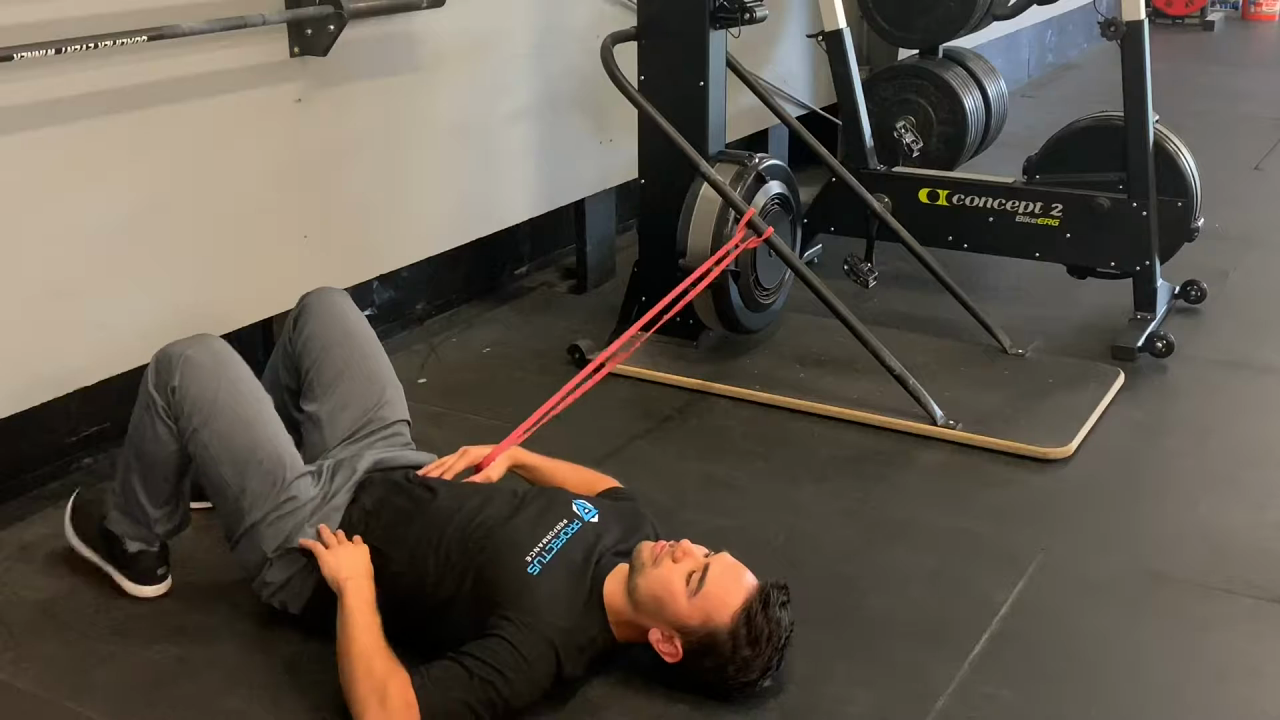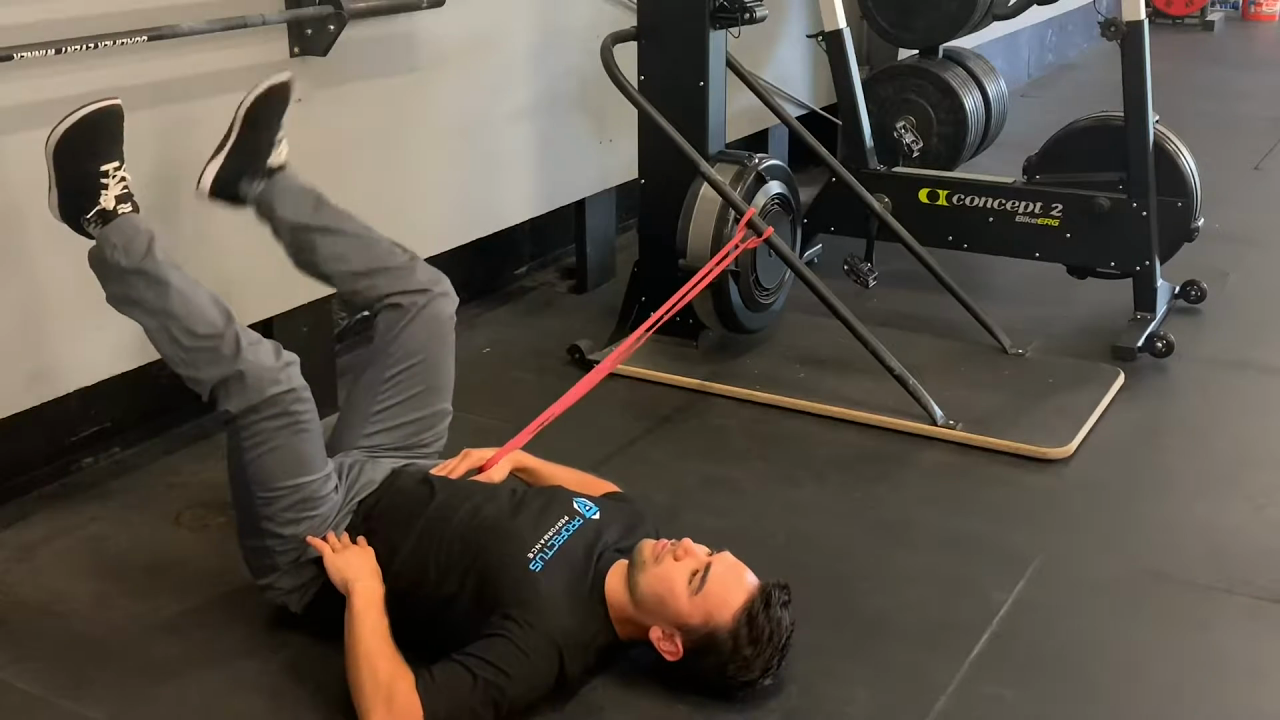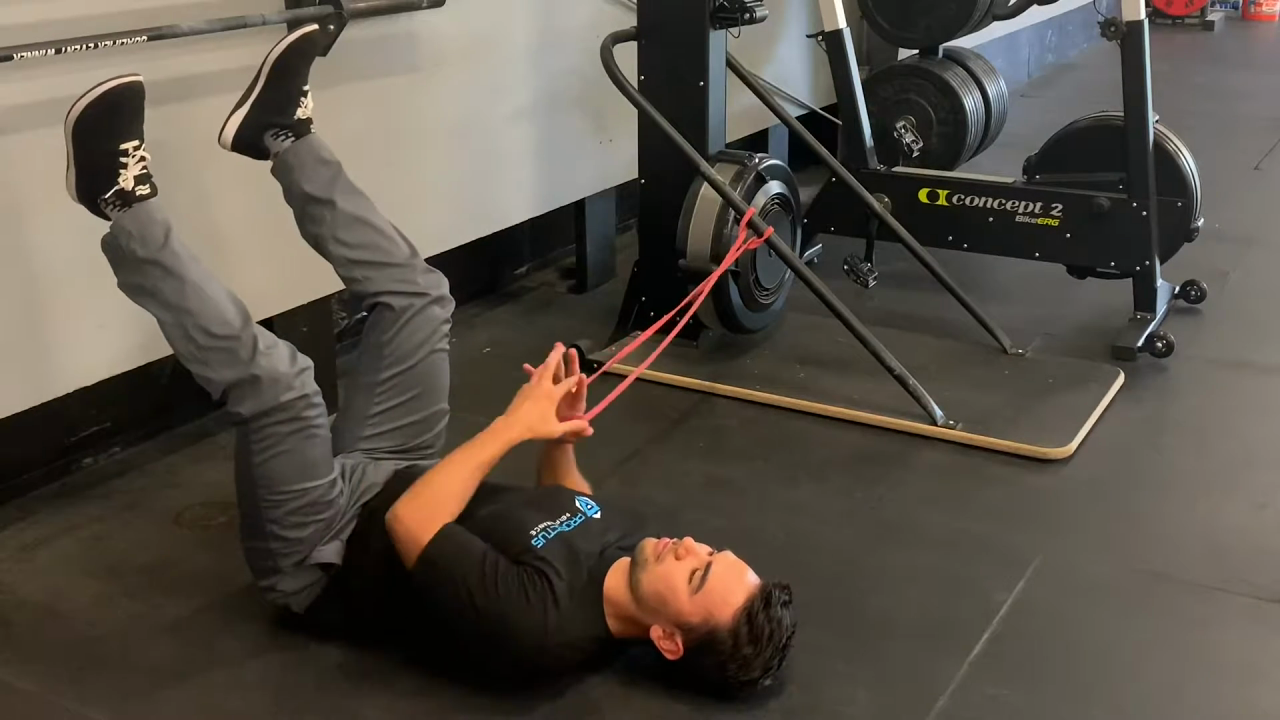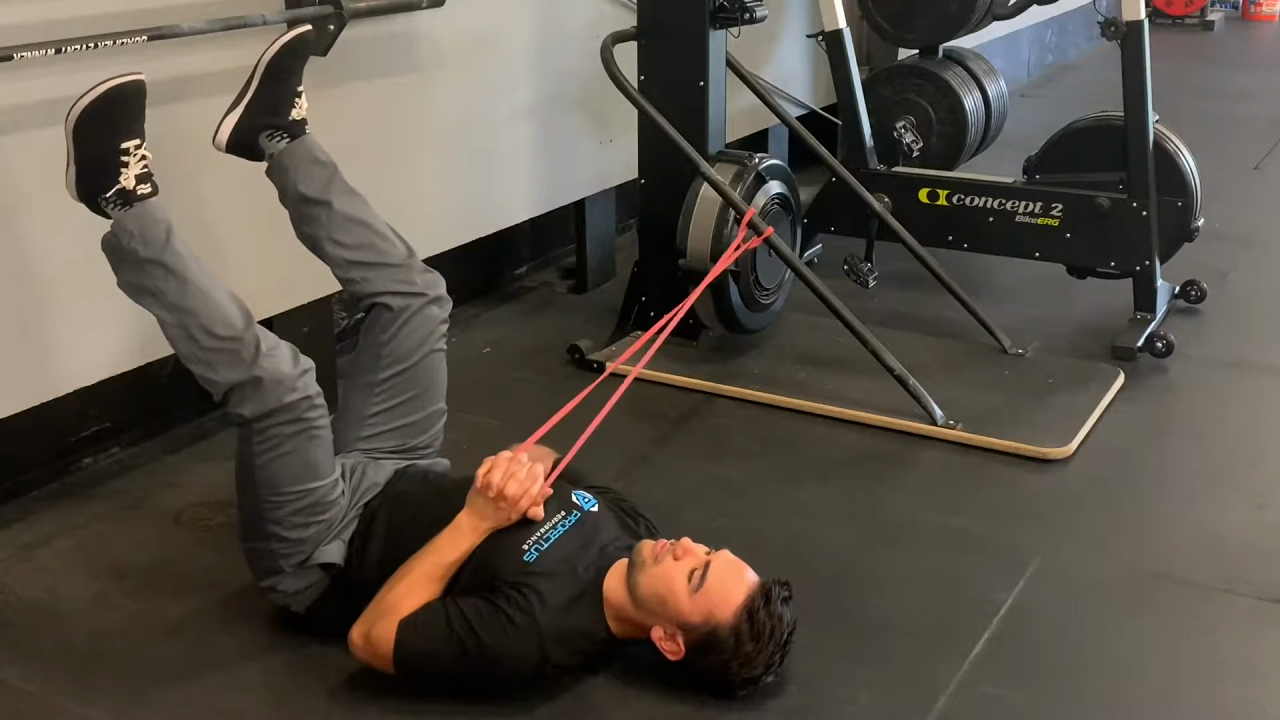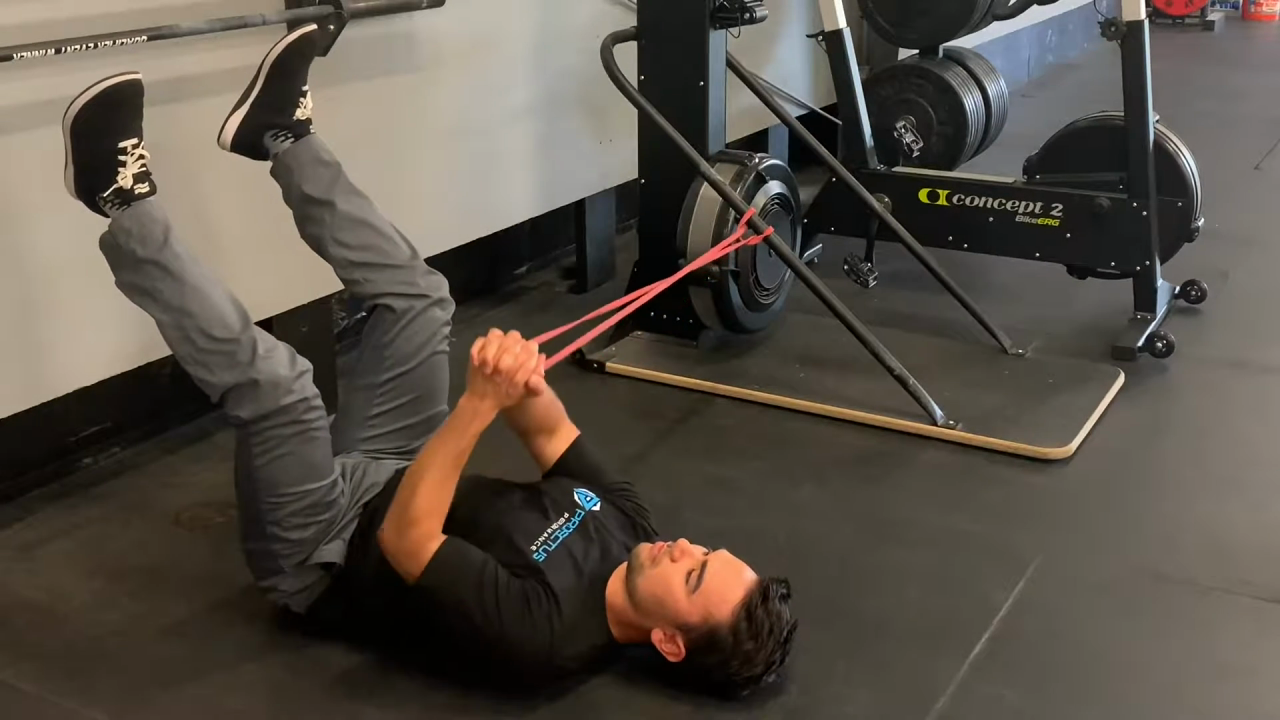
dt=1s
person 1, frame 1
left shoulder: (544, 638)
right shoulder: (629, 533)
right elbow: (599, 483)
left wrist: (354, 586)
right wrist: (511, 457)
left hip: (311, 540)
right hip: (390, 472)
left knee: (188, 367)
right knee: (322, 309)
left ankle: (134, 541)
right ankle: (276, 433)
person 1, frame 2
left shoulder: (550, 638)
right shoulder: (630, 535)
right elbow: (603, 489)
left wrist: (365, 589)
right wrist: (521, 462)
left hip: (319, 545)
right hip: (393, 481)
left knee: (262, 375)
right knee: (423, 296)
left ankle: (110, 222)
right ankle: (259, 178)
person 1, frame 3
left shoulder: (543, 625)
right shoulder: (624, 542)
left elbow: (408, 526)
left wrist: (513, 426)
right wrist: (559, 436)
left hip: (321, 555)
right hip: (382, 476)
left knee: (273, 374)
right knee: (416, 295)
left ankle: (126, 204)
right ankle: (283, 136)
person 1, frame 4
left shoulder: (543, 633)
right shoulder: (623, 528)
left elbow: (373, 639)
right elbow: (544, 460)
left wrist: (475, 521)
right wrist: (518, 468)
left hip: (319, 553)
right hip: (393, 477)
left knee: (275, 377)
right knee: (413, 294)
left ankle: (128, 203)
right ankle: (278, 137)
person 1, frame 5
left shoulder: (545, 635)
right shoulder: (623, 524)
left elbow: (402, 543)
right elbow: (552, 430)
left wrist: (479, 402)
right wrist: (520, 384)
left hip: (324, 554)
right hip: (385, 475)
left knee: (272, 379)
right knee: (416, 295)
left ankle: (127, 203)
right ankle: (282, 136)
